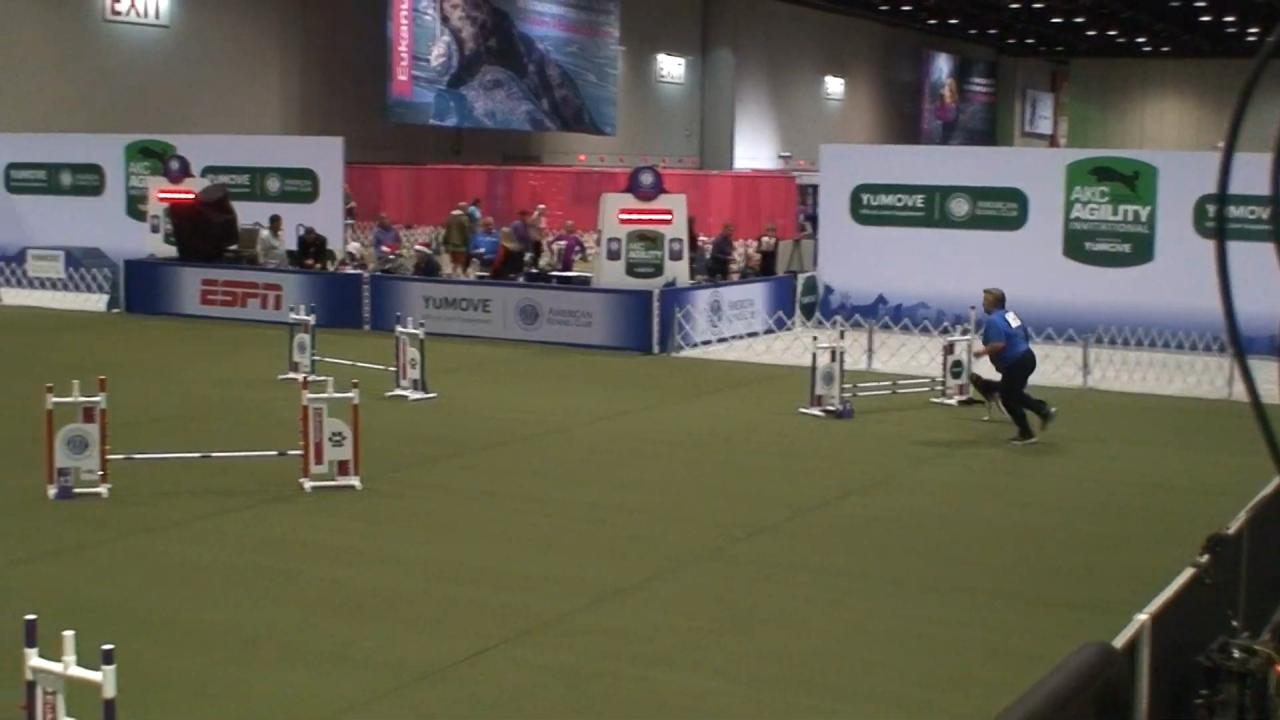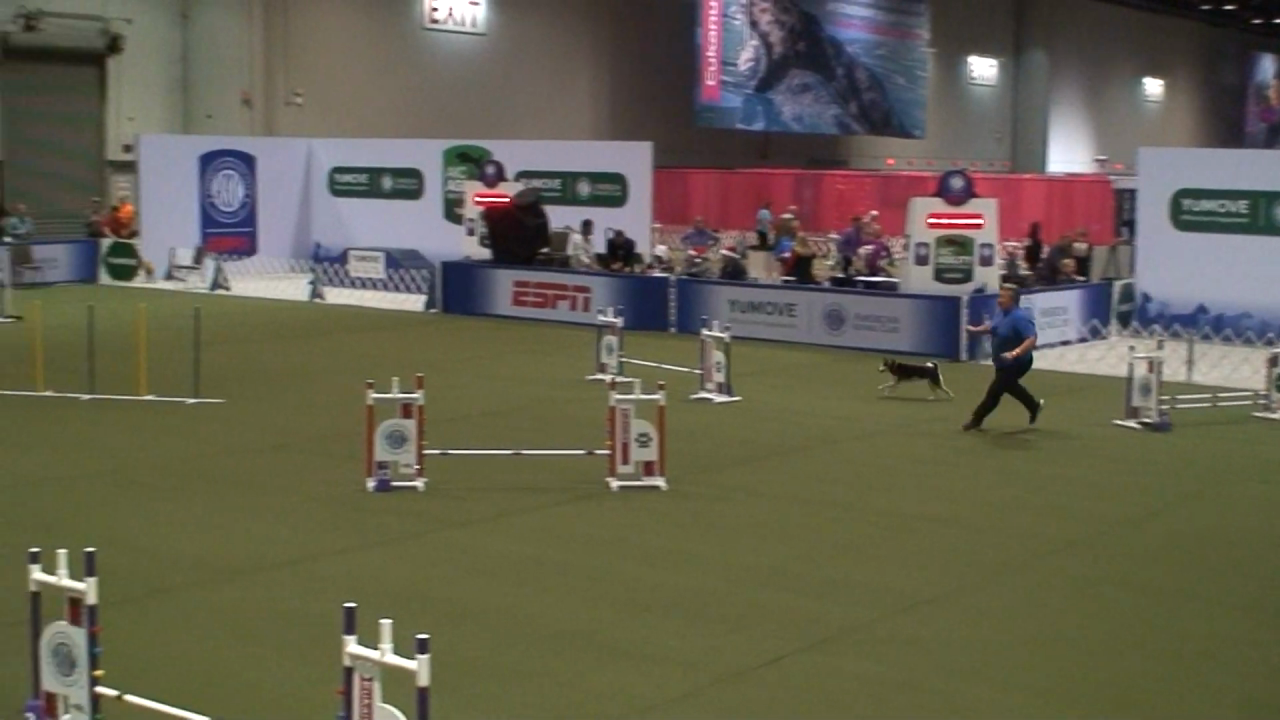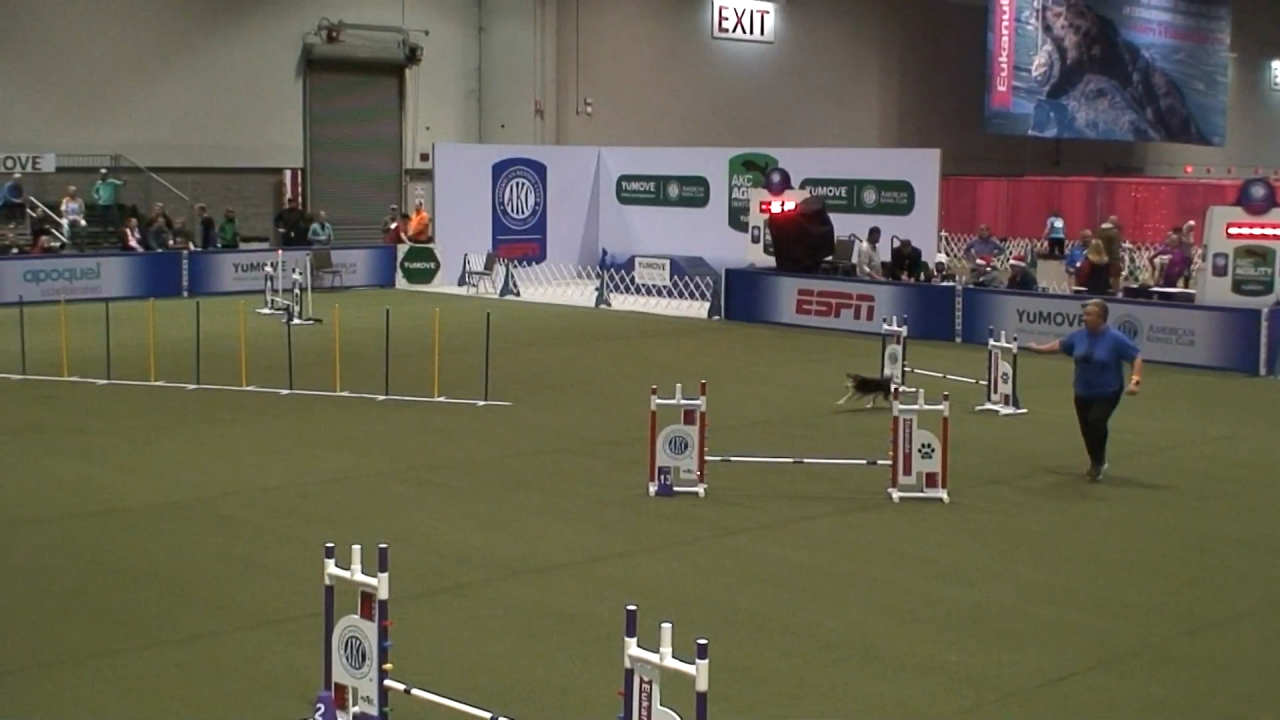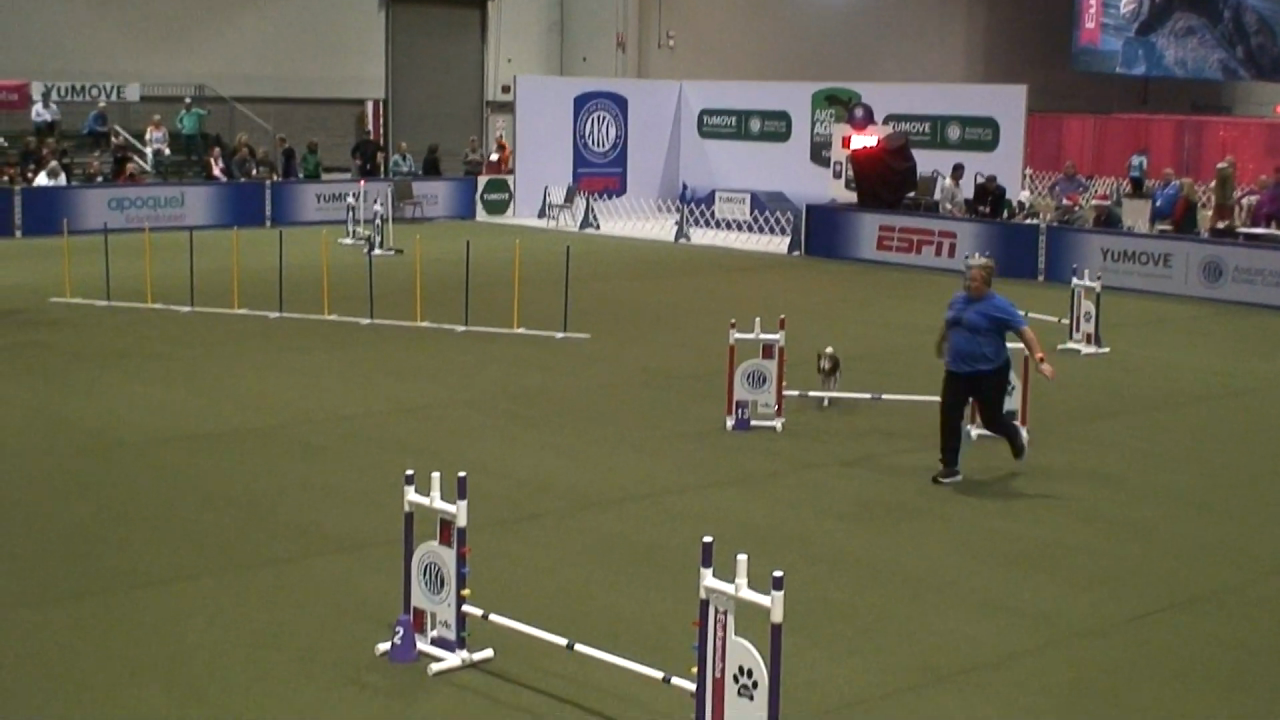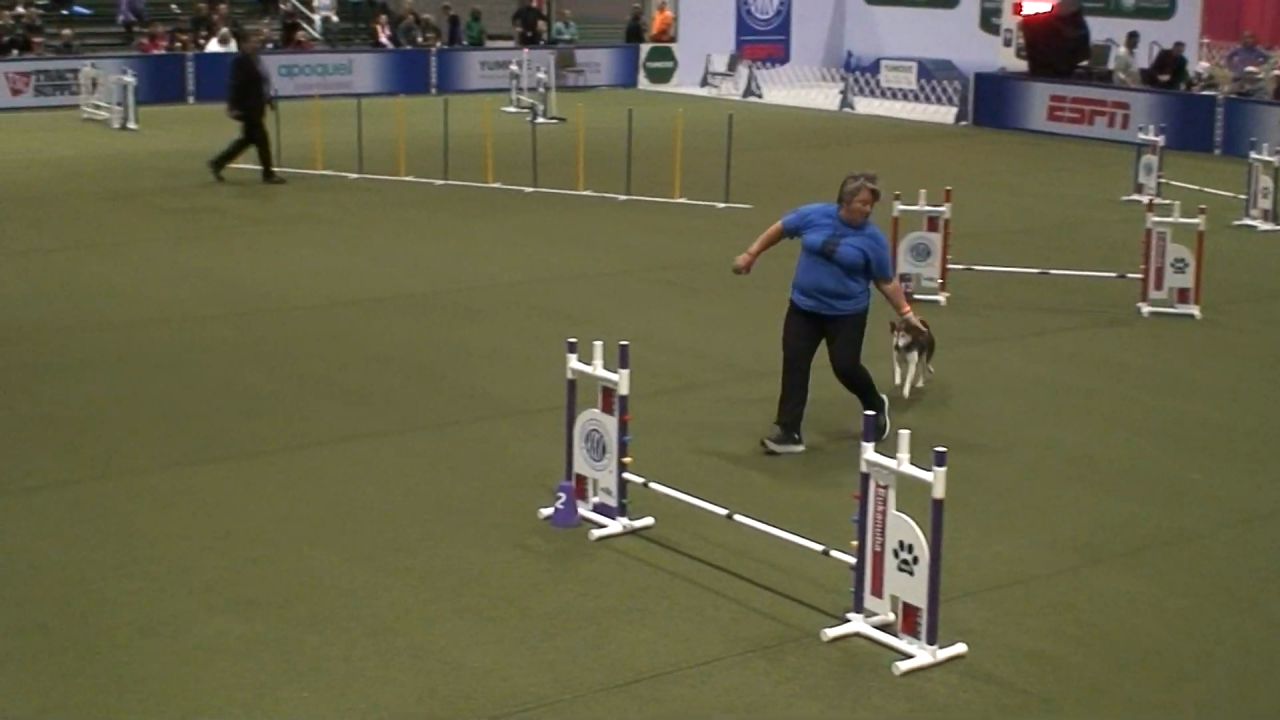
dt=1s
person 1, frame 1
left shoulder: (993, 320)
right shoulder: (1010, 315)
left elbow: (999, 344)
right elbow: (1026, 335)
left wrist: (982, 352)
left hip: (1016, 363)
right hip: (1025, 358)
left knee: (1008, 397)
right knee: (1011, 393)
left ankle: (1026, 434)
right ankle: (1044, 409)
person 1, frame 2
left shoulder: (1020, 317)
right shoulder: (1002, 313)
left elbow: (1032, 340)
right elbow: (992, 326)
left wrist: (1014, 354)
right wrist: (976, 330)
left hip: (1016, 363)
right hip: (1002, 361)
left knee: (994, 390)
right knee: (1012, 386)
left ankle: (976, 420)
right ankle: (1034, 406)
person 1, frame 3
left shoulder: (1115, 338)
right shoulder: (1080, 335)
left elbow: (1136, 358)
right elbow: (1060, 346)
left wrist: (1135, 381)
right wrist: (1038, 349)
left hip: (1108, 393)
right hip: (1083, 392)
left knee: (1097, 423)
right knee: (1087, 429)
left ankle: (1098, 463)
right ankle: (1097, 462)
person 1, frame 4
left shoulder: (997, 304)
right shoulder: (958, 300)
left elbow: (1024, 330)
left wrist: (1039, 360)
right wrist: (941, 342)
left hip: (989, 372)
right hip: (957, 371)
left knee: (991, 419)
right knee: (949, 414)
left ankle: (1014, 434)
right ankle: (949, 468)
person 1, frame 5
left shoulder: (872, 238)
right shoulder: (815, 214)
left elbow: (887, 282)
right elbow: (780, 229)
left wrist: (907, 314)
right wrist: (751, 253)
left hip: (847, 312)
right hip: (803, 307)
left knee: (845, 367)
right knee: (794, 362)
left ankle: (877, 407)
right ankle: (787, 432)
